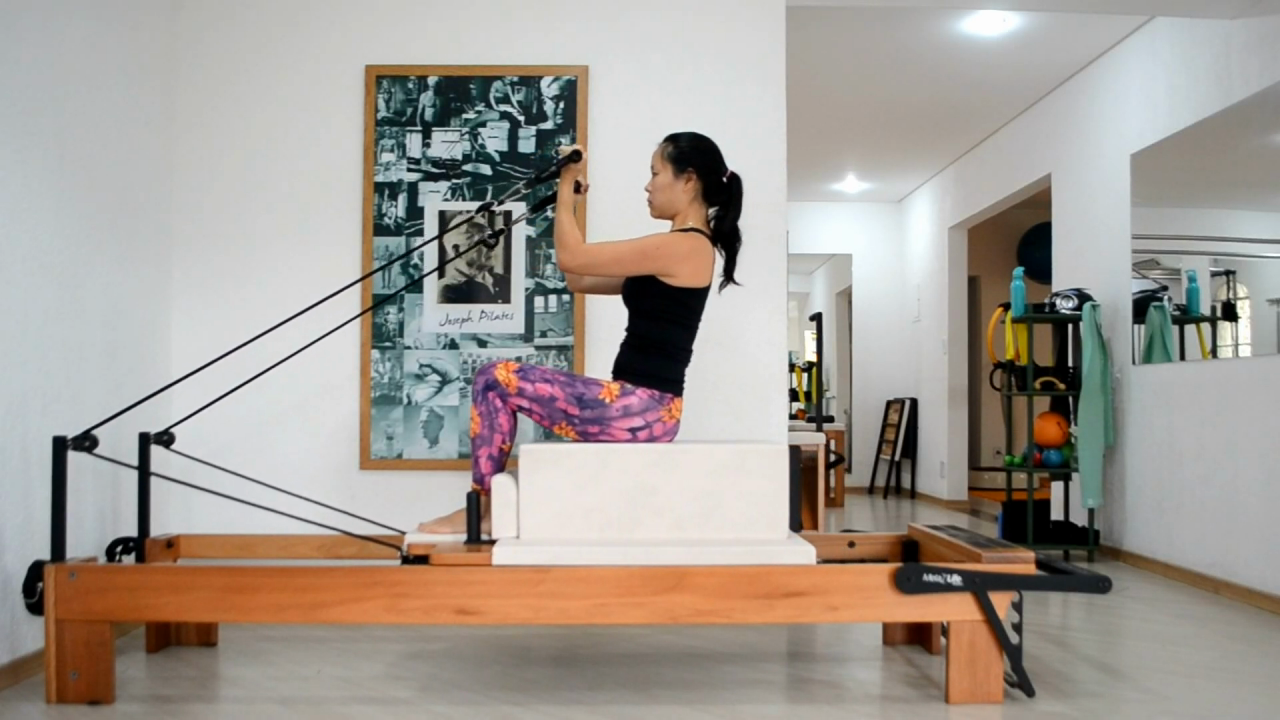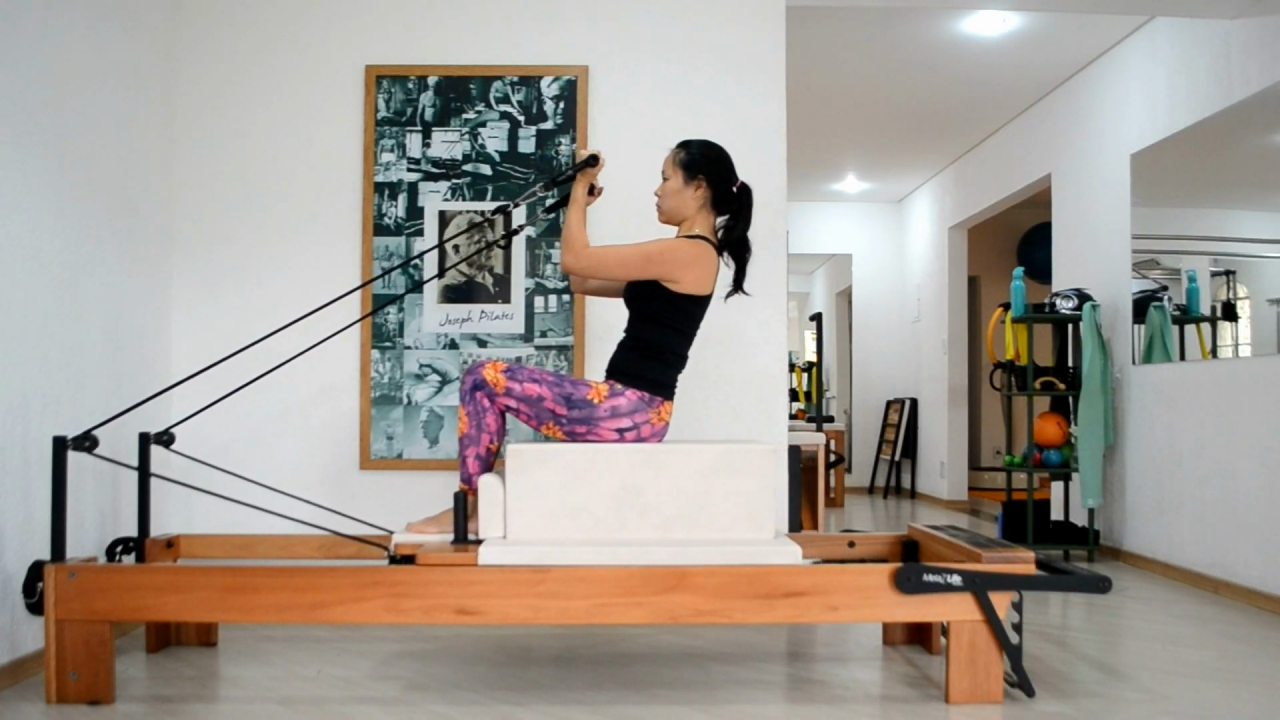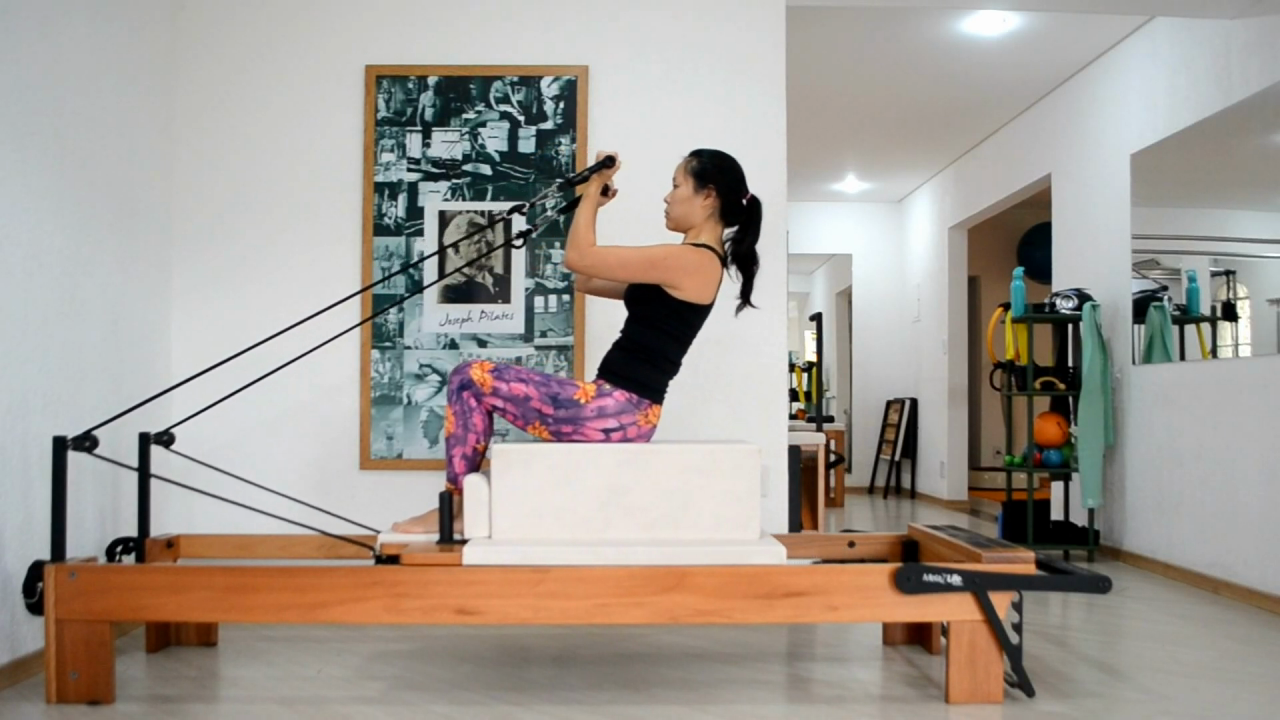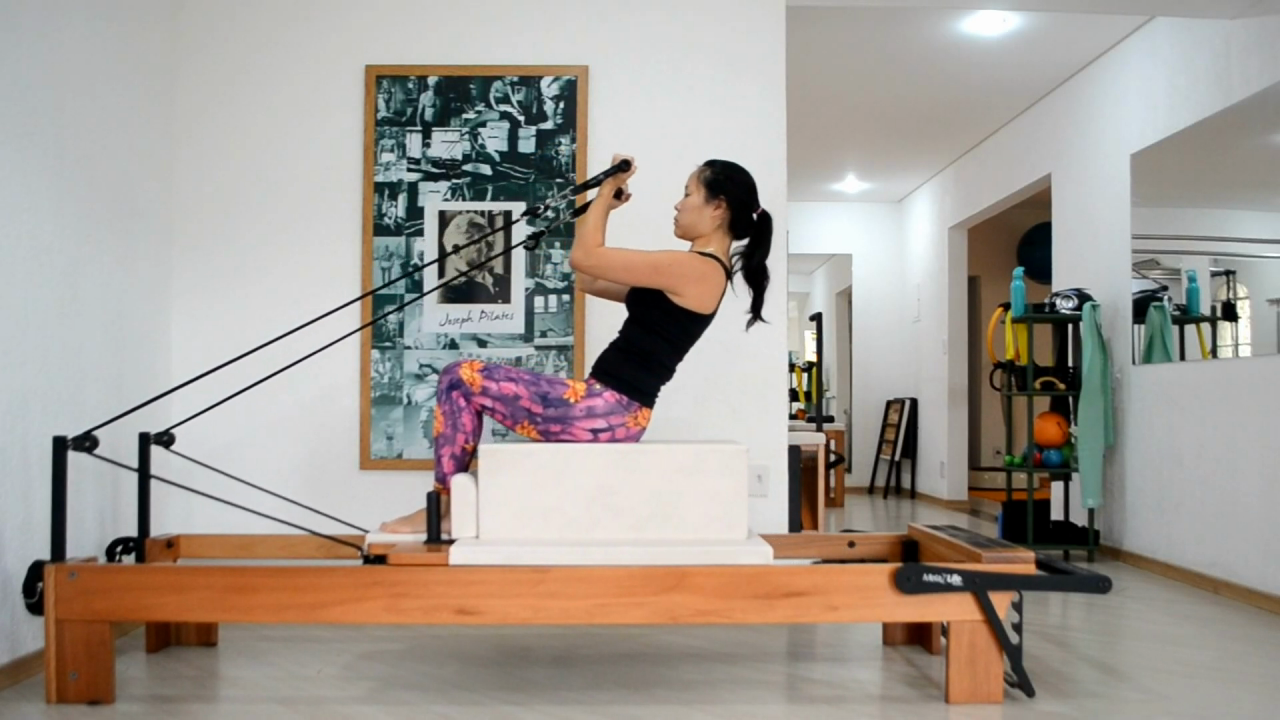
dt=0.5s
person 1, frame 1
left shoulder: (682, 246)
right shoulder: (682, 249)
left elbow: (571, 259)
right elbow: (580, 279)
left wrist: (566, 184)
right wrist: (566, 199)
left hip: (640, 410)
right hip: (641, 407)
left knee: (495, 379)
right knee: (504, 382)
left ankle: (482, 509)
right ankle: (490, 507)
person 1, frame 2
left shoulder: (686, 252)
right shoulder: (686, 254)
left elbow: (575, 261)
right elbow: (584, 281)
left wrist: (580, 187)
right wrist: (579, 204)
left hip: (629, 410)
right hip: (632, 408)
left knee: (484, 379)
right knee: (495, 383)
left ankle: (469, 508)
right ankle: (476, 505)
person 1, frame 3
left shoulder: (690, 260)
right shoulder: (689, 265)
left elbow: (578, 258)
right elbow: (586, 280)
left wrist: (592, 188)
right wrist: (591, 203)
left hip: (618, 411)
right hip: (622, 409)
left knee: (471, 379)
right knee: (483, 382)
left ankle: (456, 508)
right ankle: (463, 505)
person 1, frame 4
left shoulder: (697, 269)
right shoulder: (692, 272)
left elbow: (584, 258)
right elbow: (591, 280)
left wrist: (607, 190)
right wrist: (604, 207)
left hip: (607, 411)
right hip: (611, 408)
left knee: (462, 379)
right knee: (471, 382)
left ankle: (445, 508)
